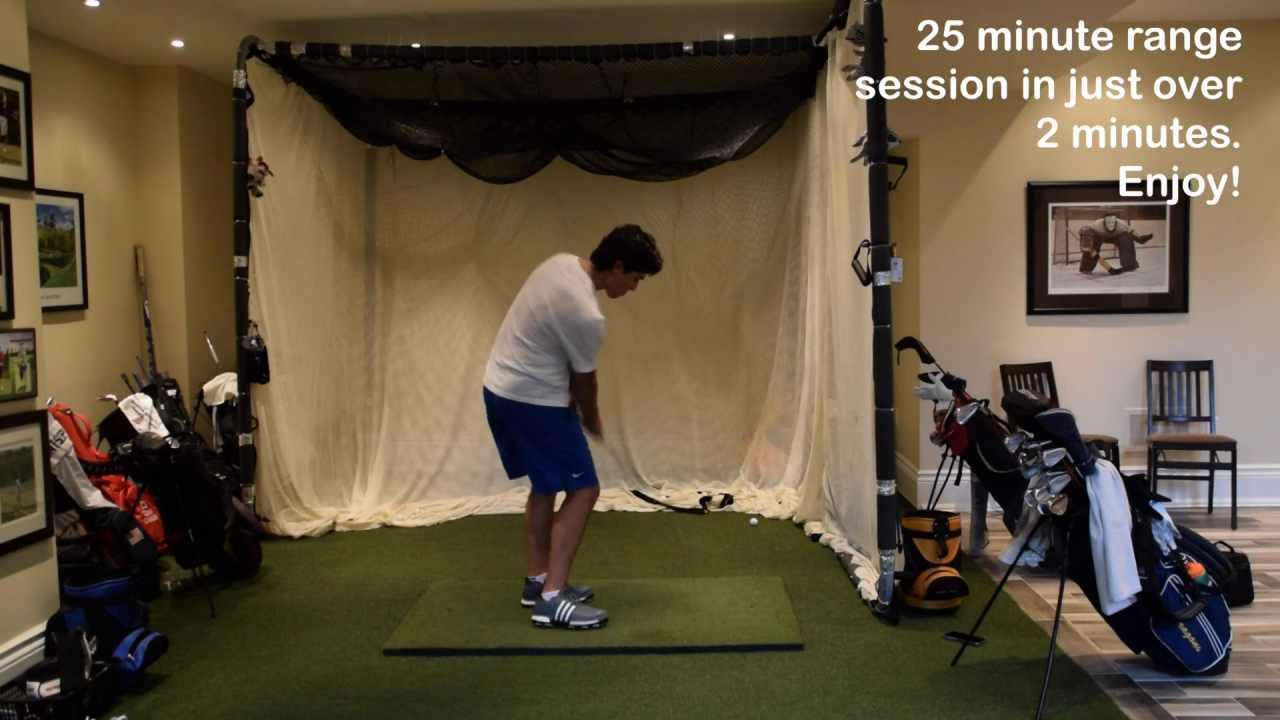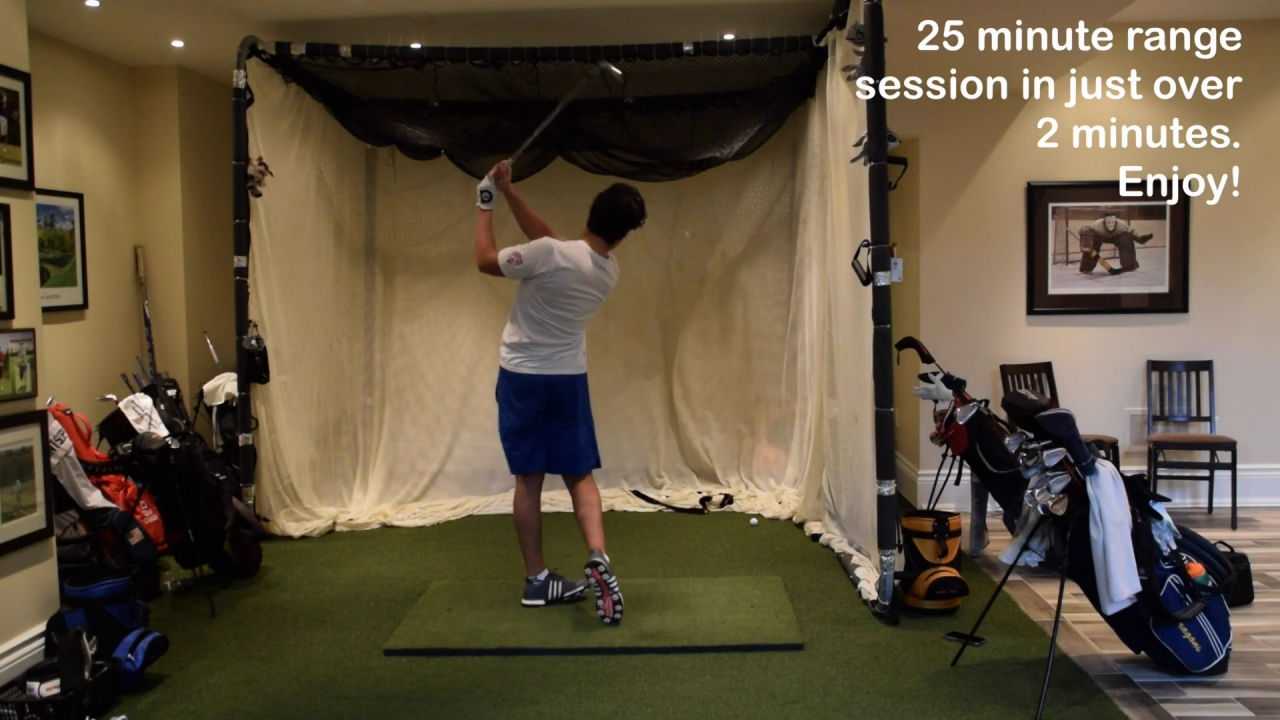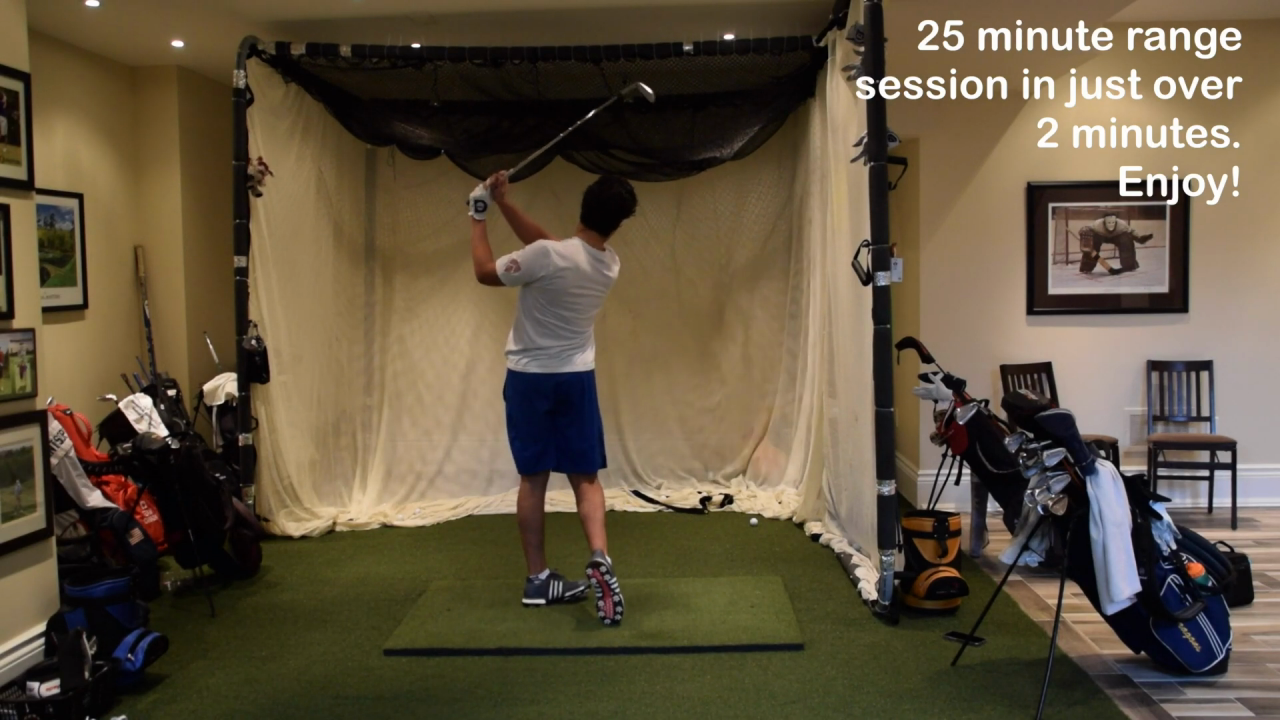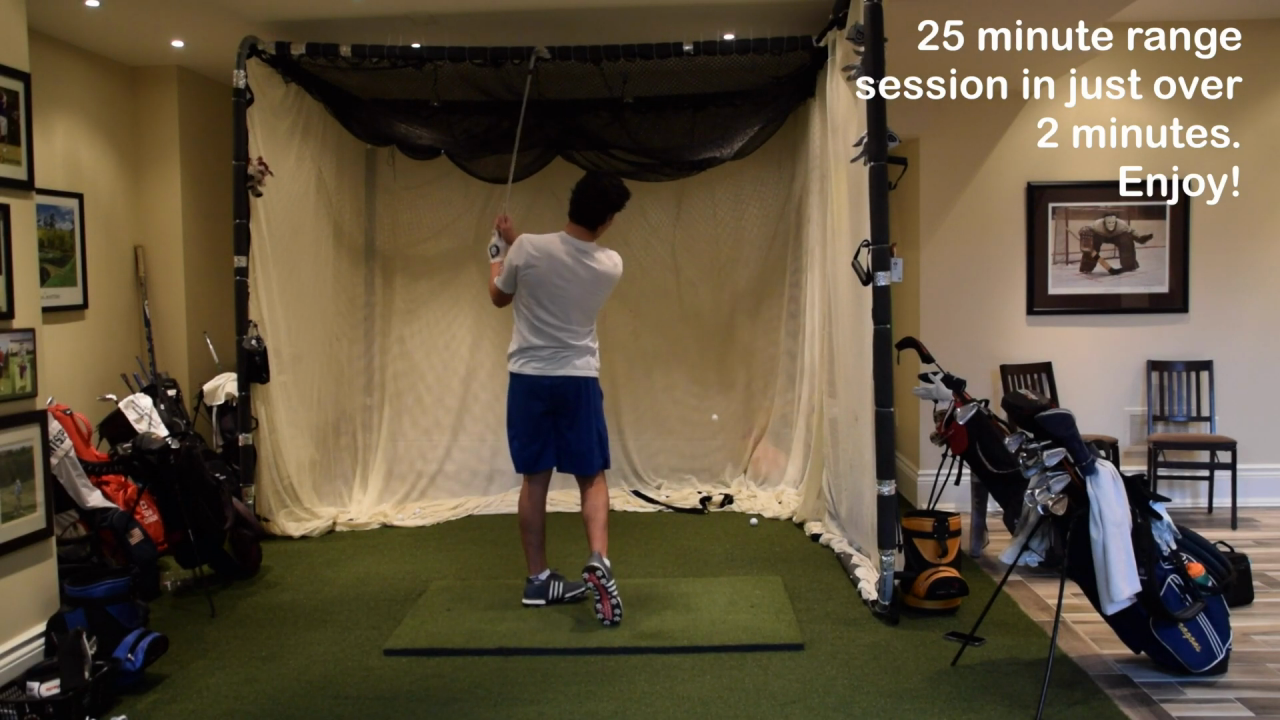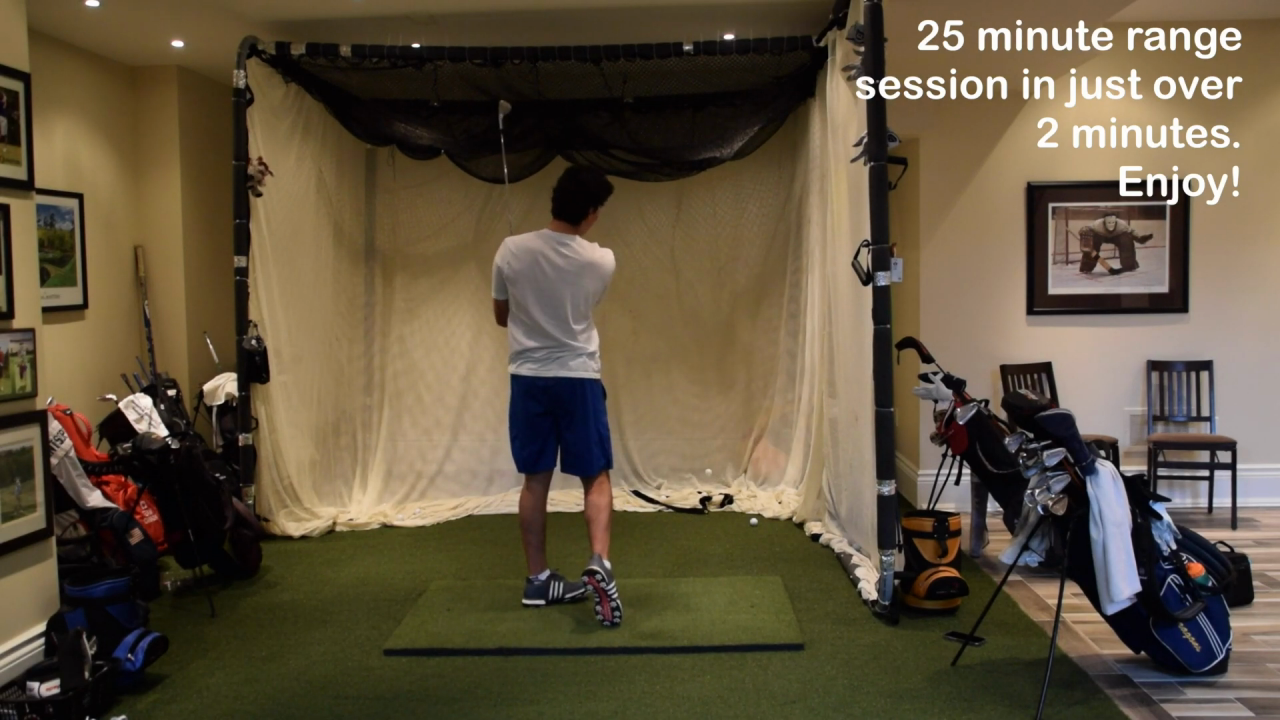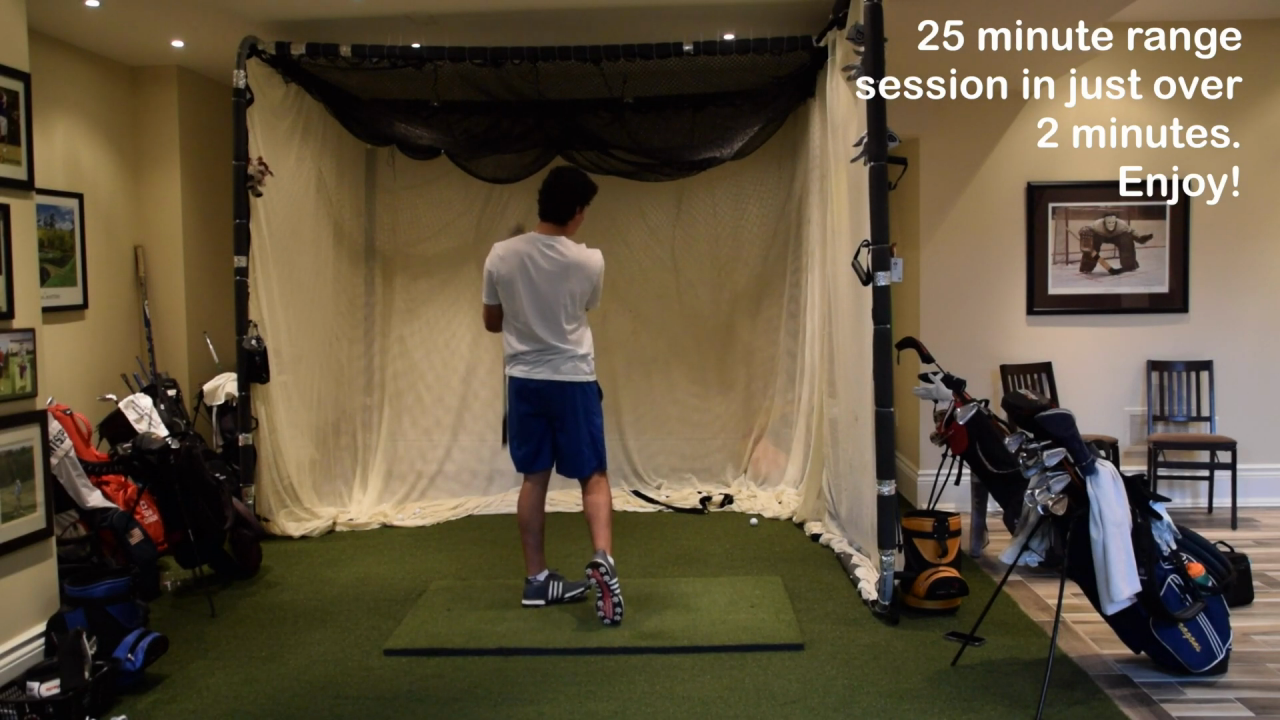
dt=0.4s
person 1, frame 1
left shoulder: (561, 262)
right shoulder: (587, 318)
right elbow: (583, 383)
right wrist: (593, 420)
left hip: (499, 389)
right hip: (536, 402)
left knee: (547, 485)
right knee: (583, 490)
left ankle: (539, 580)
right ankle: (552, 599)
person 1, frame 2
left shoulder: (550, 255)
right shoulder: (609, 271)
left elbow: (487, 261)
left wrist: (486, 204)
right wrist: (509, 193)
left hip: (520, 377)
right hip: (567, 379)
left knee: (528, 478)
right knee: (579, 475)
left ankle: (537, 578)
right ankle: (598, 557)
person 1, frame 3
left shoulder: (548, 256)
right shoulder: (610, 265)
left elbow: (486, 274)
left wrist: (478, 215)
right wrist: (504, 204)
left hip: (528, 377)
right hip: (577, 378)
left knee: (533, 477)
right knee: (585, 475)
left ankle: (537, 579)
right ankle: (600, 557)
person 1, frame 4
left shoulder: (526, 250)
right shoulder: (611, 266)
left elbow: (498, 297)
left wrist: (498, 252)
left hip: (528, 378)
right hip: (579, 379)
left knee: (535, 478)
right knee: (591, 477)
left ankle: (538, 579)
right ankle: (598, 560)
person 1, frame 5
left shoulder: (511, 251)
right shoulder: (601, 261)
left elbow: (501, 317)
left hip: (528, 379)
right hip: (579, 379)
left knee: (536, 479)
right knee: (595, 476)
left ankle: (537, 579)
right ankle: (599, 563)
person 1, frame 6
left shoulder: (502, 256)
right shoulder: (589, 261)
left elbow: (508, 316)
right elbow: (583, 310)
left hip: (529, 379)
right hip: (573, 383)
left knee: (534, 479)
right knee: (583, 476)
left ankle: (534, 567)
right ankle: (603, 560)
